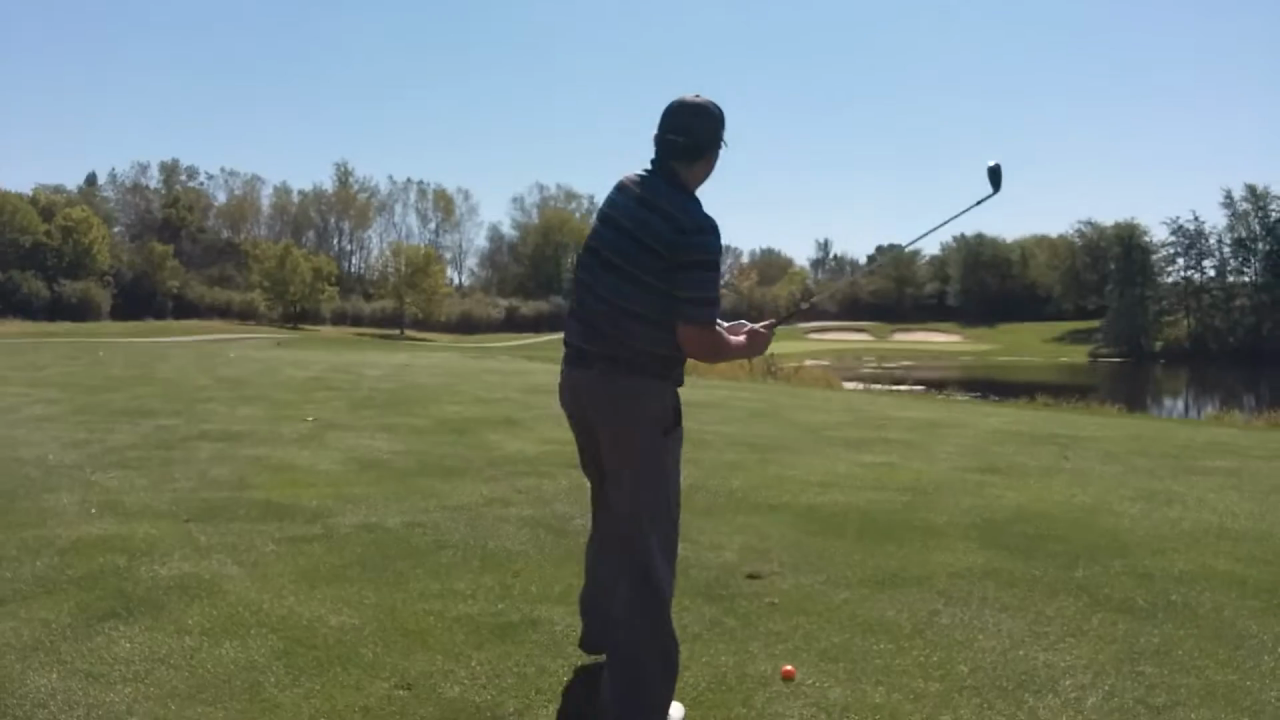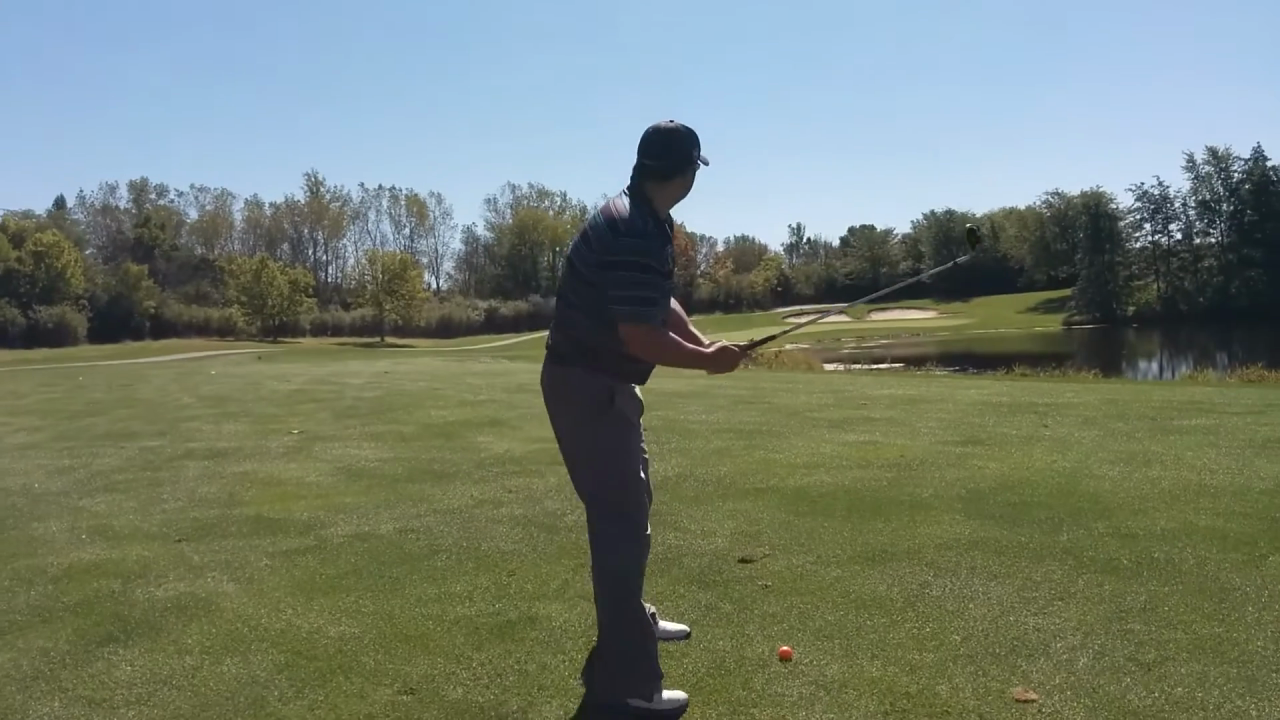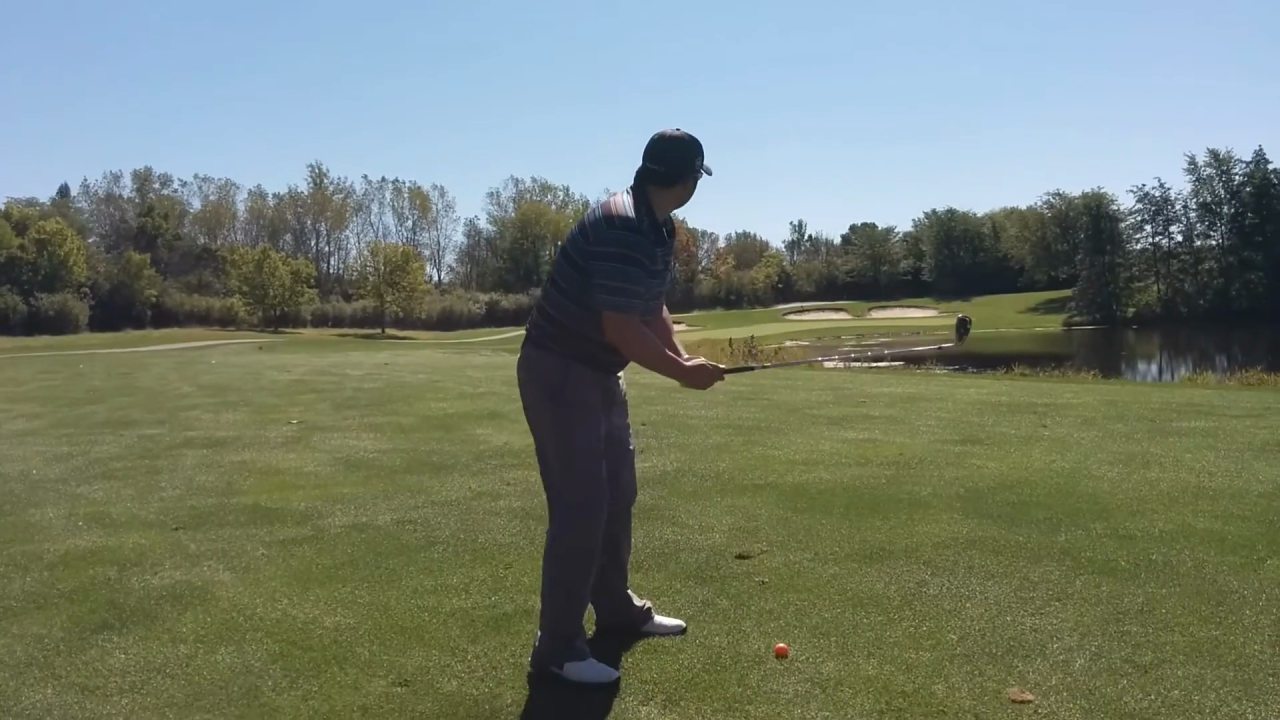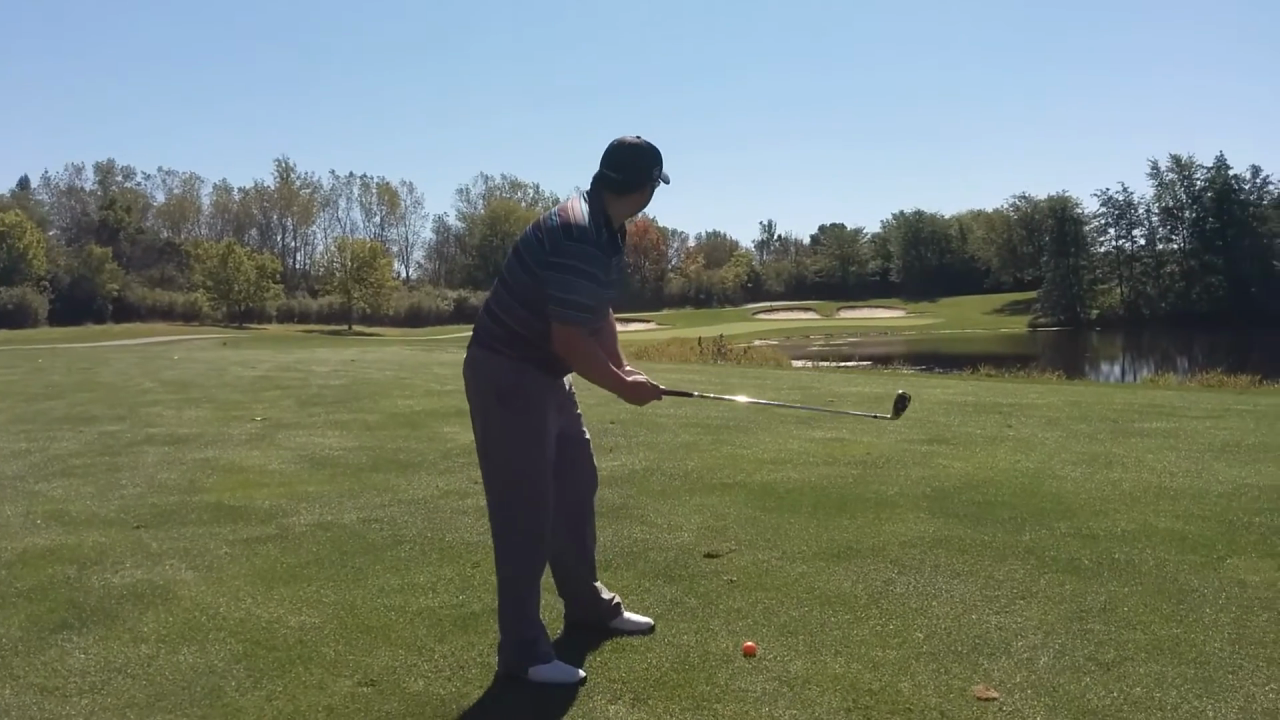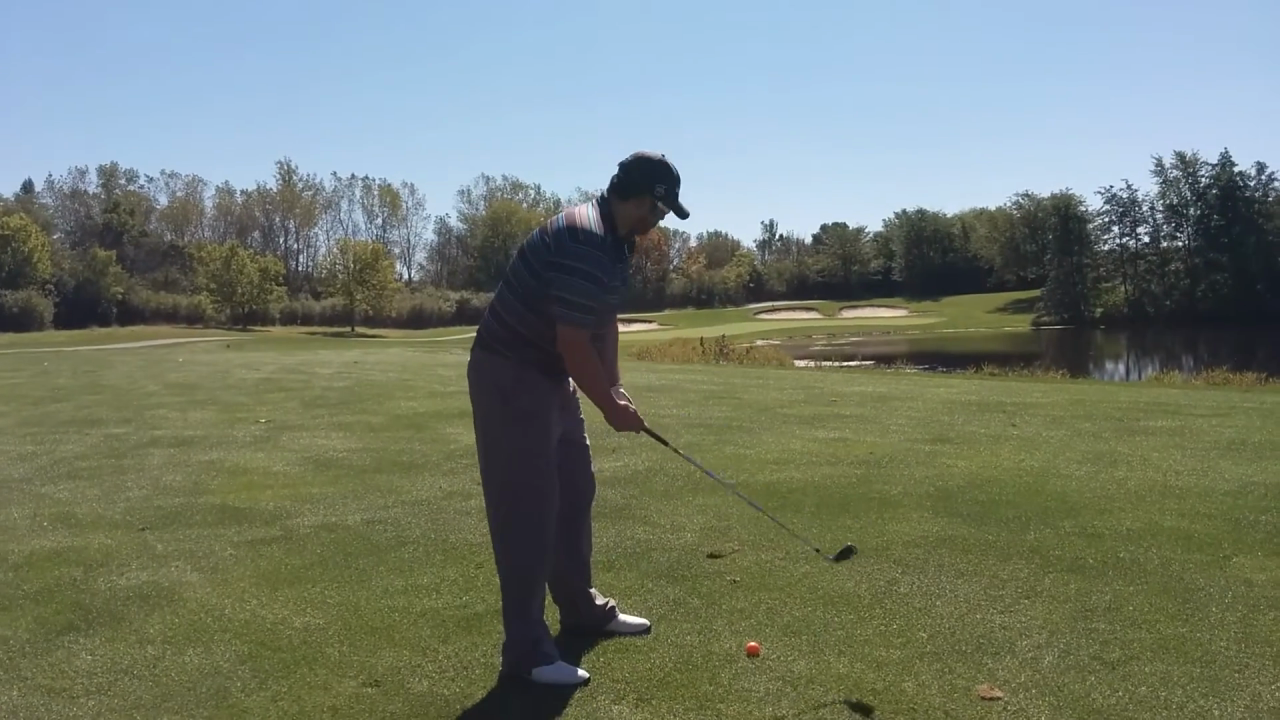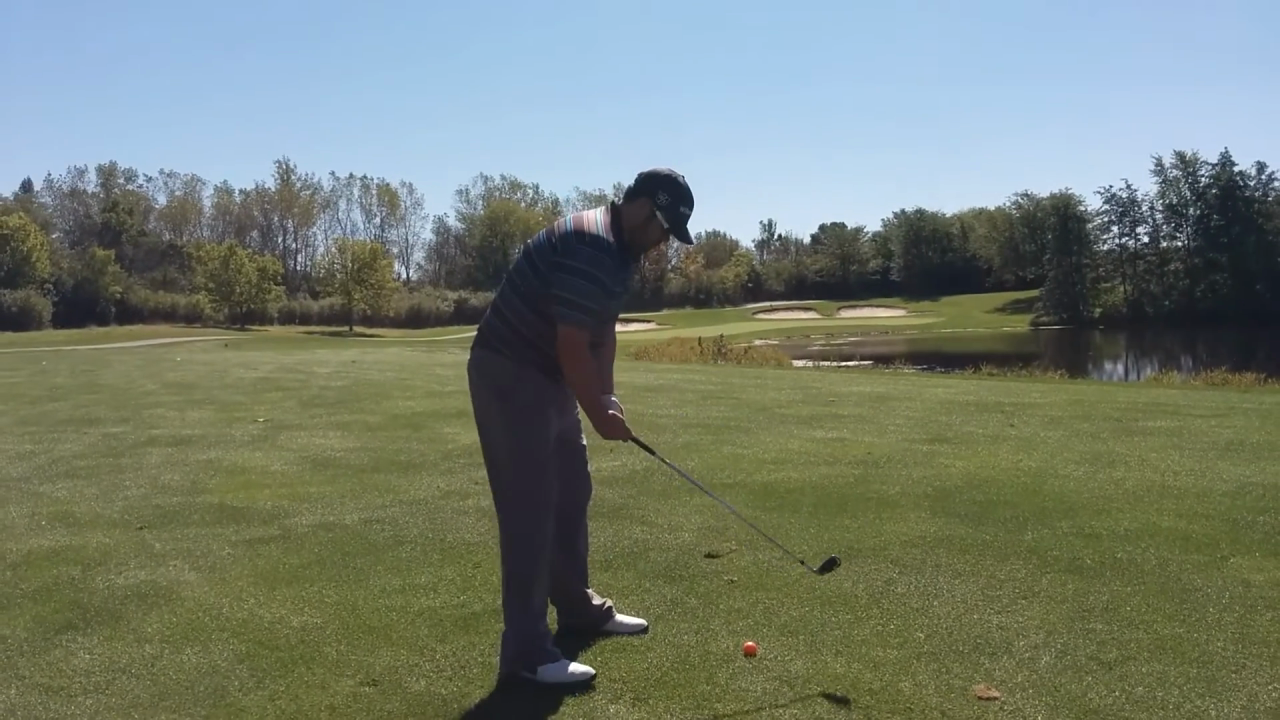
dt=0.3s
person 1, frame 1
left shoulder: (625, 191)
right shoulder: (694, 226)
right elbow: (694, 341)
left wrist: (722, 326)
right wrist: (743, 344)
left hip: (584, 377)
right hip: (635, 391)
left knee: (616, 514)
right knee: (645, 543)
left ankle: (603, 628)
person 1, frame 2
left shoulder: (633, 217)
right shoulder: (638, 233)
left elbow: (657, 301)
right elbow: (638, 337)
left wrist: (701, 341)
right wrist: (708, 360)
left hip: (597, 379)
right hip: (589, 383)
left knee: (624, 503)
right knee: (621, 518)
left ankle: (628, 621)
person 1, frame 3
left shoulder: (655, 228)
right shoulder: (623, 229)
left elbow: (651, 307)
right elbow: (622, 328)
left wrist: (680, 356)
right wrist: (680, 372)
left hip: (597, 373)
right hip: (559, 372)
left knee: (616, 492)
right knee: (579, 502)
left ankle: (615, 605)
right ankle: (558, 644)
person 1, frame 4
left shoulder: (606, 233)
right shoulder: (578, 238)
left elbow: (598, 313)
right elbow: (569, 340)
left wrist: (622, 369)
right wrist: (622, 388)
left hip: (543, 373)
right hip: (506, 373)
left knee: (576, 485)
right knee: (525, 506)
left ankle: (586, 601)
right ankle: (521, 647)
person 1, frame 5
left shoulder: (613, 241)
right shoulder: (583, 241)
left elbow: (603, 322)
right elbow: (572, 342)
left wrist: (614, 388)
right wrist: (609, 406)
left hip: (548, 375)
right hip: (509, 374)
left knee: (574, 490)
right knee: (528, 505)
left ankle: (580, 605)
right ankle: (525, 646)
person 1, frame 6
left shoulder: (618, 248)
right shoulder: (590, 245)
left elbow: (601, 330)
right elbow: (572, 344)
left wrist: (607, 398)
right wrist: (598, 414)
left hip: (545, 373)
right hip: (508, 372)
left knee: (571, 490)
right knee: (531, 500)
left ankle: (576, 605)
right ankle: (525, 645)
